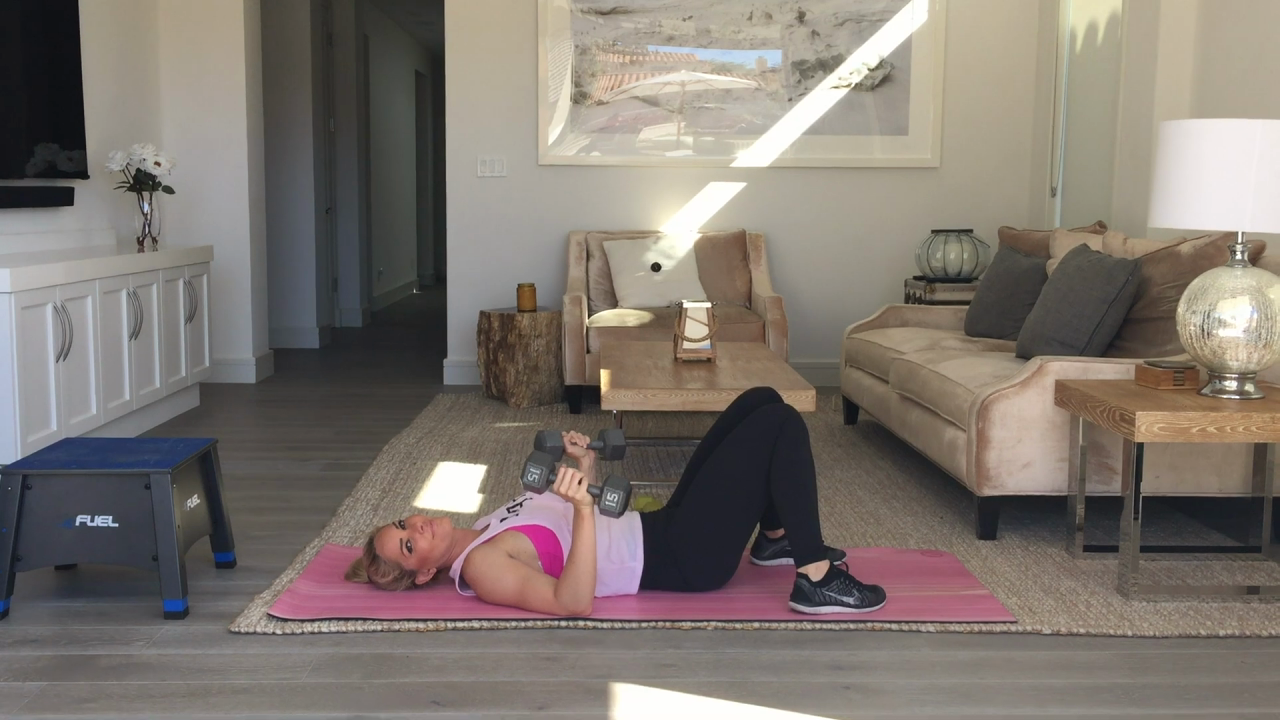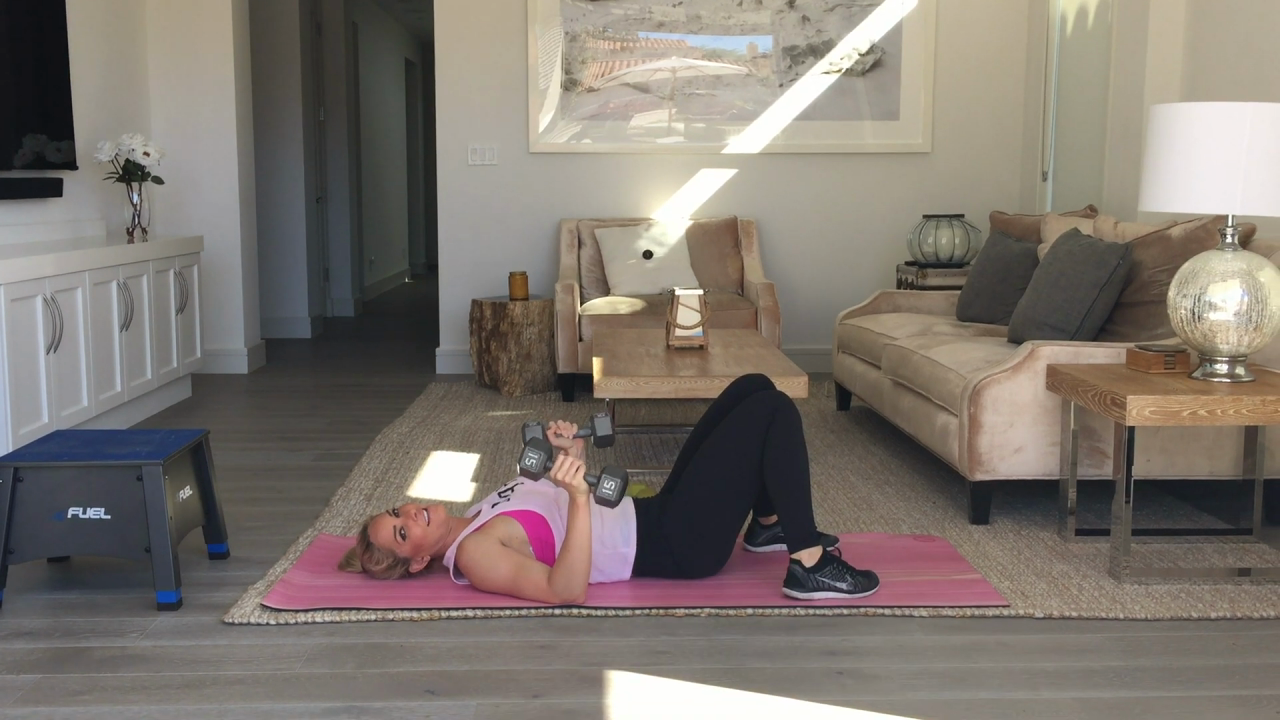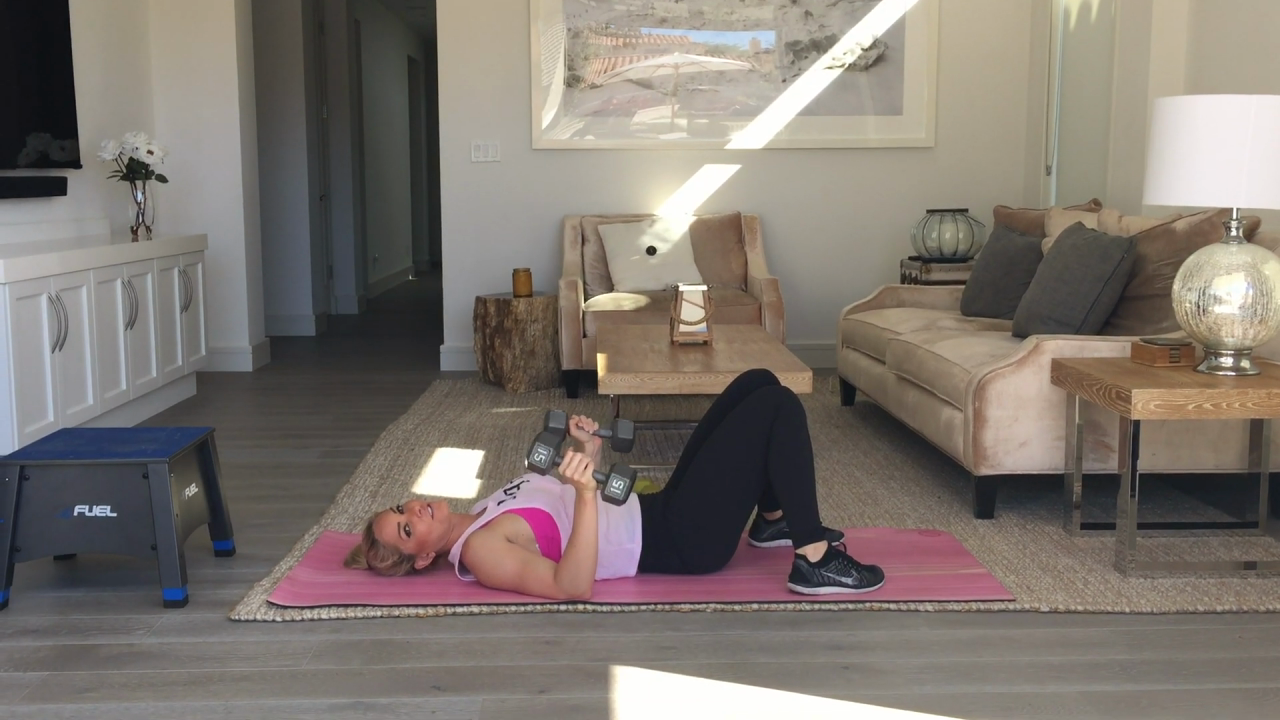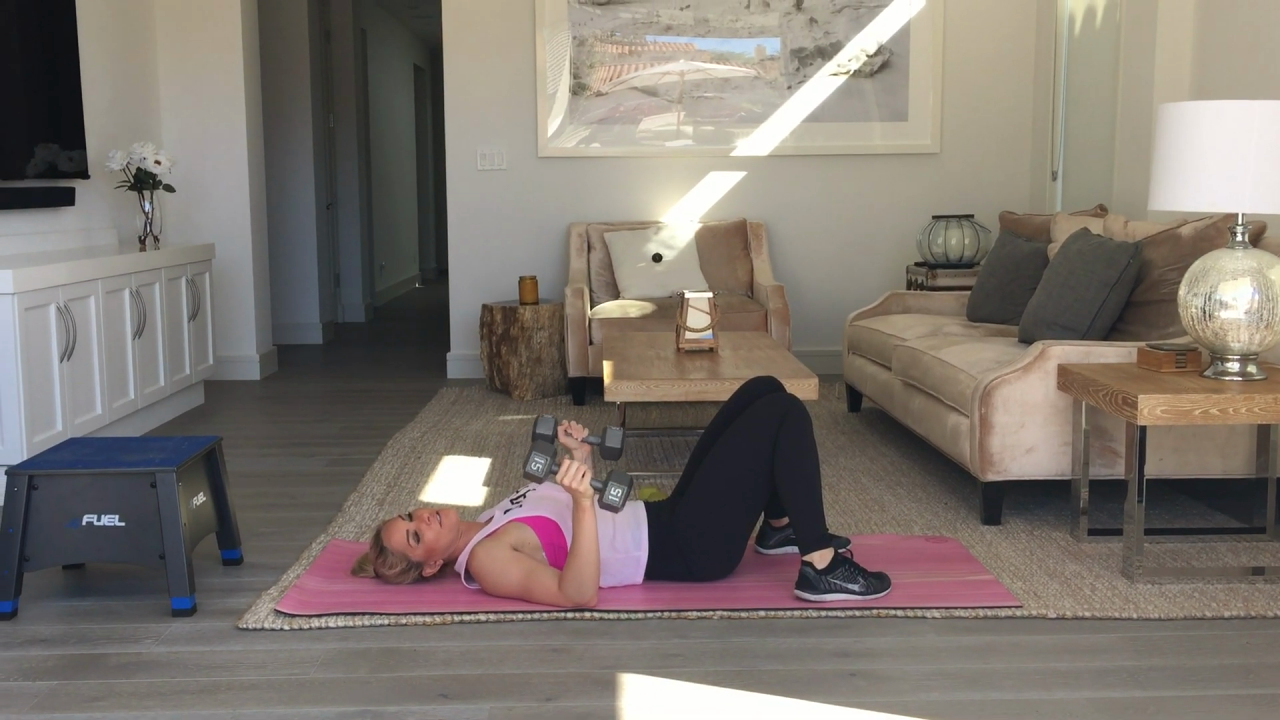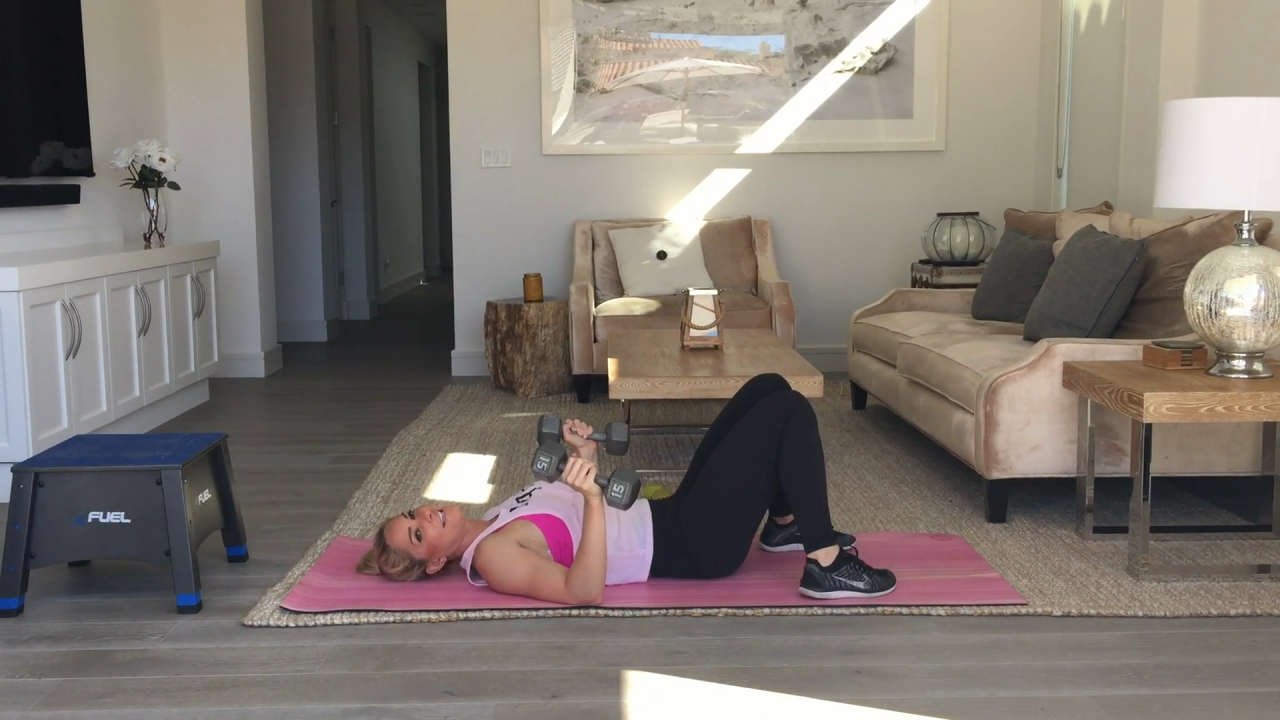
dt=1s
person 1, frame 1
left shoulder: (484, 532)
right shoulder: (479, 568)
right elbow: (574, 602)
left wrist: (584, 464)
right wrist: (582, 509)
left hip: (660, 527)
right hip: (684, 559)
left knee: (761, 400)
right knee: (780, 423)
left ankle: (775, 538)
right ankle: (815, 580)
person 1, frame 2
left shoulder: (477, 521)
right shoulder: (473, 556)
right elbow: (568, 591)
left wrist: (572, 454)
right wrist: (579, 497)
left hip: (653, 515)
right hip: (676, 546)
left knee: (753, 387)
right knee: (774, 411)
left ankle: (768, 526)
right ankle: (809, 567)
person 1, frame 3
left shoulder: (483, 517)
right shoulder: (477, 552)
right elbow: (574, 587)
left wrist: (589, 453)
right wrist: (586, 492)
left hip: (658, 510)
right hip: (681, 542)
left knee: (758, 382)
right knee: (778, 406)
left ankle: (773, 520)
right ankle: (814, 561)
person 1, frame 4
left shoulder: (487, 527)
right shoulder: (484, 562)
right elbow: (579, 594)
left wrist: (579, 459)
right wrist: (583, 500)
left hip: (666, 517)
right hip: (689, 549)
left knee: (764, 389)
right knee: (784, 412)
left ankle: (779, 528)
right ankle: (820, 568)
person 1, frame 5
left shoulder: (492, 524)
right shoulder: (491, 558)
right elbow: (586, 591)
left wrist: (584, 458)
right wrist: (592, 498)
left hip: (670, 515)
right hip: (694, 546)
left knee: (768, 387)
right knee: (789, 410)
left ankle: (785, 525)
right ankle: (826, 566)
